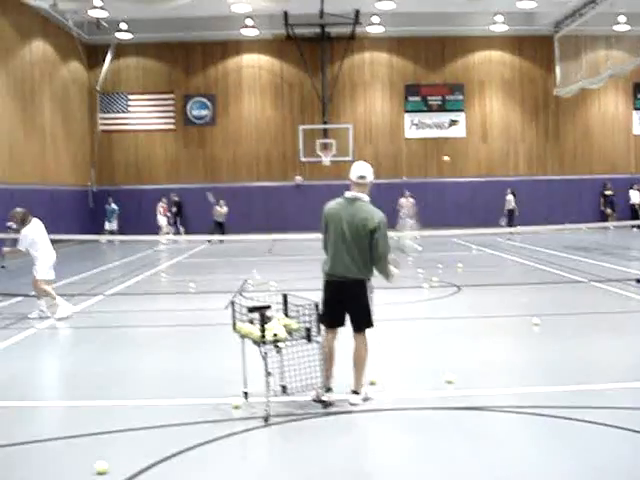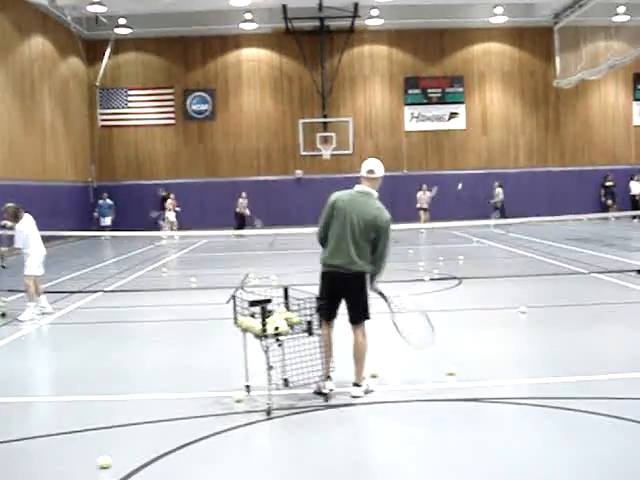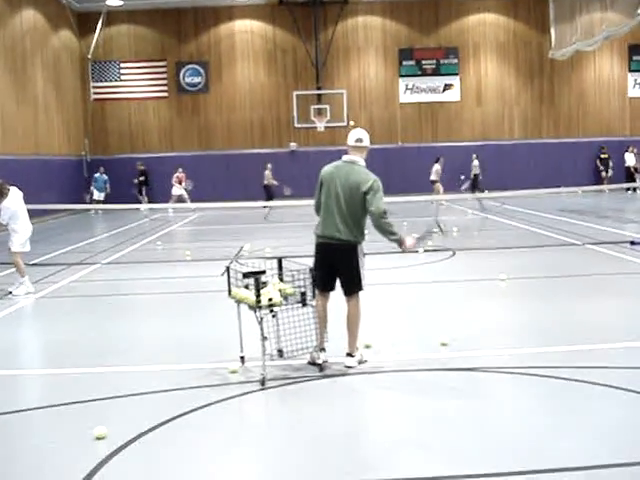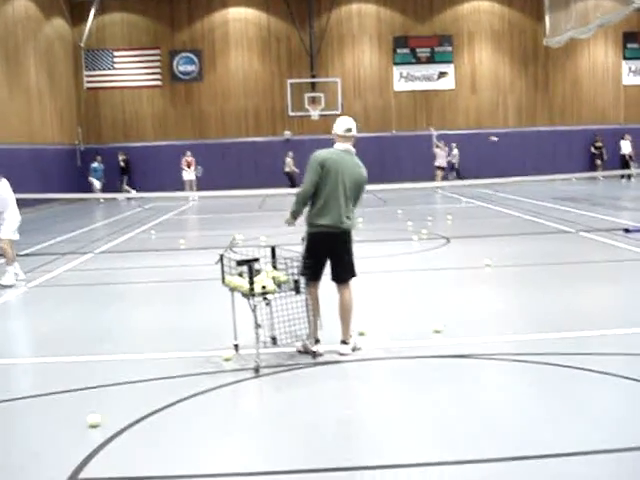
dt=0.5s
person 1, frame 1
left shoulder: (330, 208)
right shoulder: (376, 216)
left elbow: (327, 245)
right elbow: (380, 256)
right wrist: (387, 272)
left hip: (332, 279)
right hip: (358, 281)
left knee: (330, 333)
right knee: (360, 335)
left ankle: (326, 388)
right ankle: (357, 390)
person 1, frame 2
left shoulder: (337, 198)
right shoulder: (382, 214)
left elbow: (321, 234)
right elbow: (380, 255)
right wrist: (371, 276)
left hip: (330, 270)
right hip: (357, 273)
left knee: (326, 324)
right knee: (358, 327)
left ankle: (326, 378)
right ankle: (358, 383)
person 1, frame 3
left shoulder: (326, 171)
right shoulder: (369, 180)
left elbow: (317, 207)
right elbow: (379, 217)
right wrist: (400, 240)
left hip: (323, 242)
right hip: (349, 244)
left knee: (321, 296)
right knee: (352, 298)
left ankle: (320, 350)
right ankle: (352, 353)
person 1, frame 4
left shoulder: (321, 157)
right shoulder: (361, 168)
left elbow: (305, 192)
left wrist: (293, 215)
left hip: (319, 231)
right hip: (343, 231)
left knee: (312, 285)
right knee: (344, 286)
left ankle: (313, 340)
right ankle: (346, 341)
